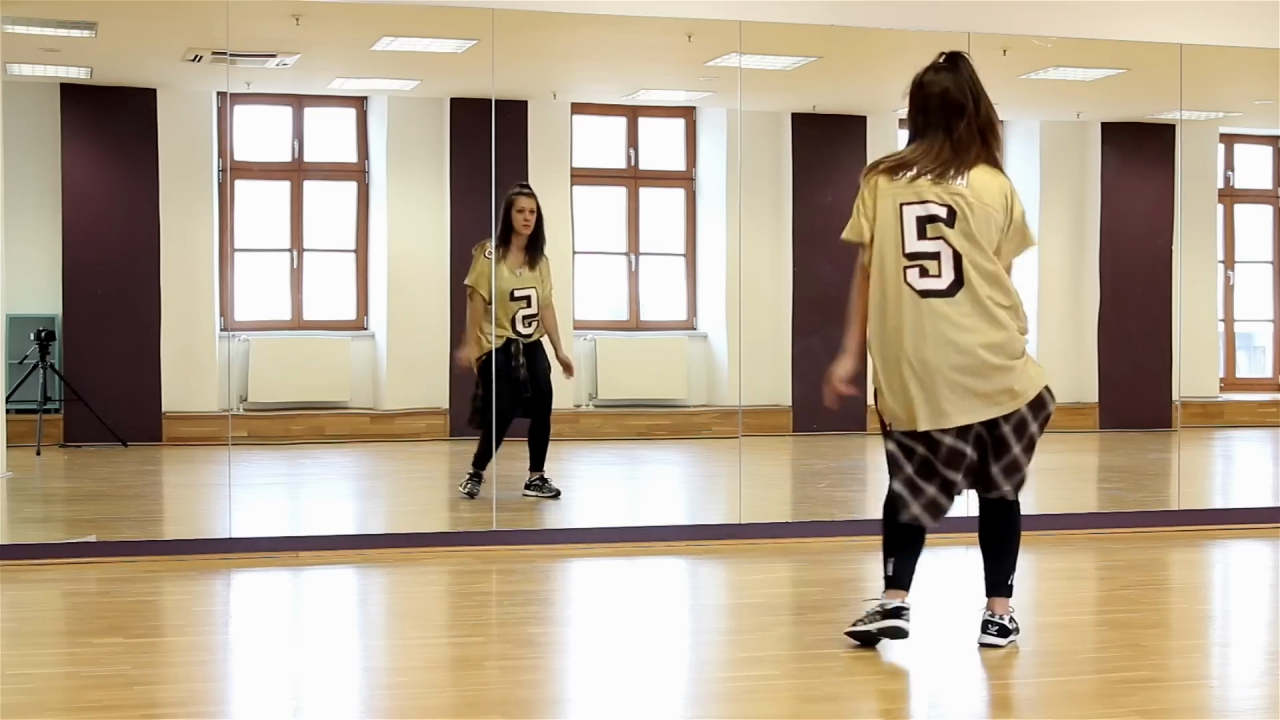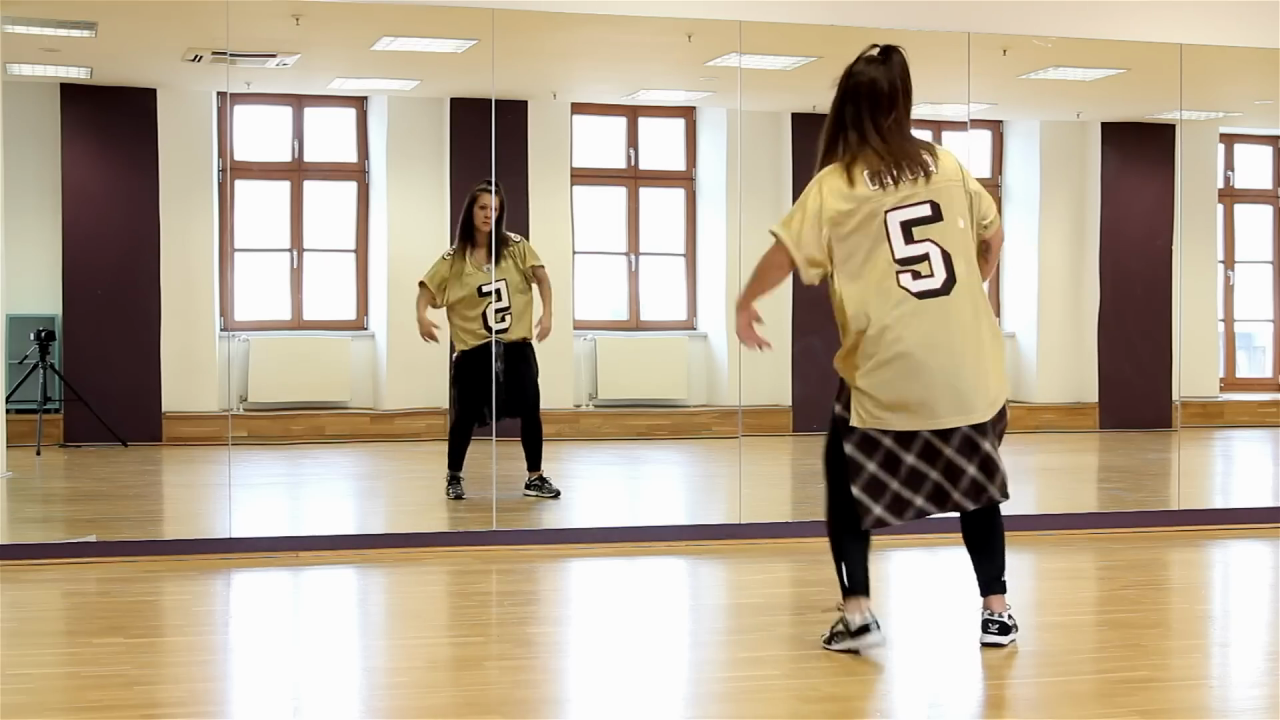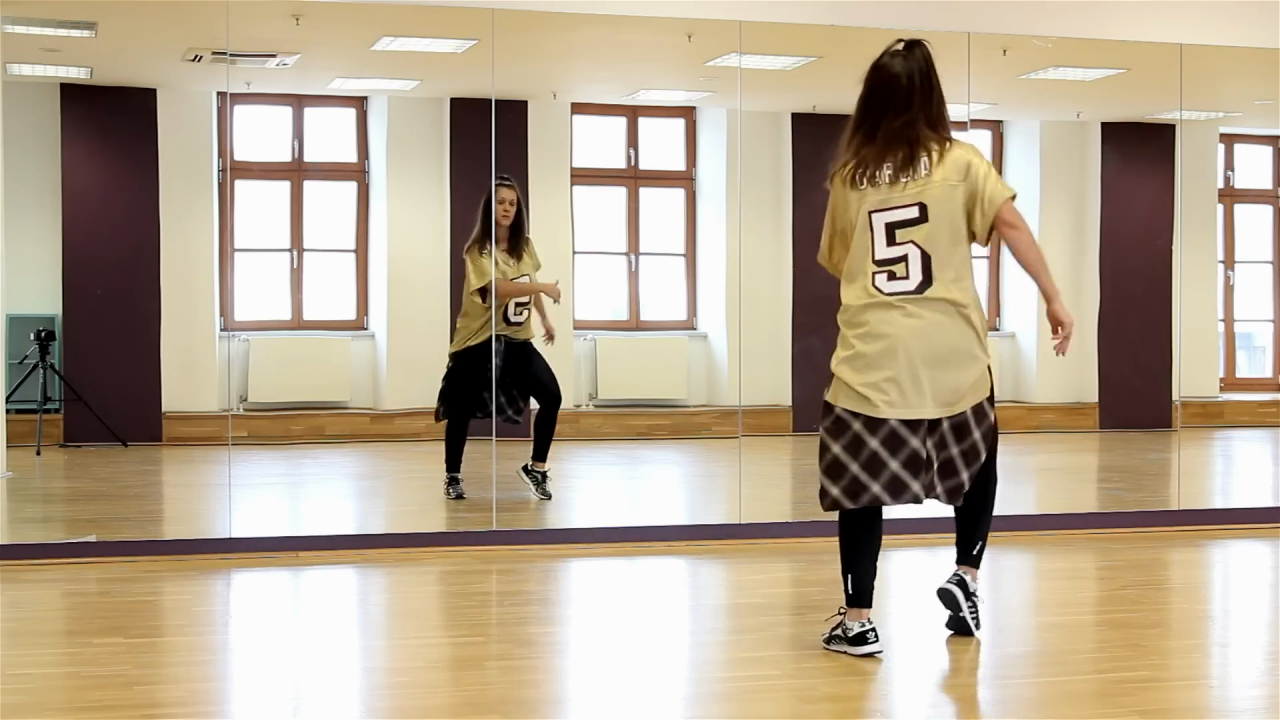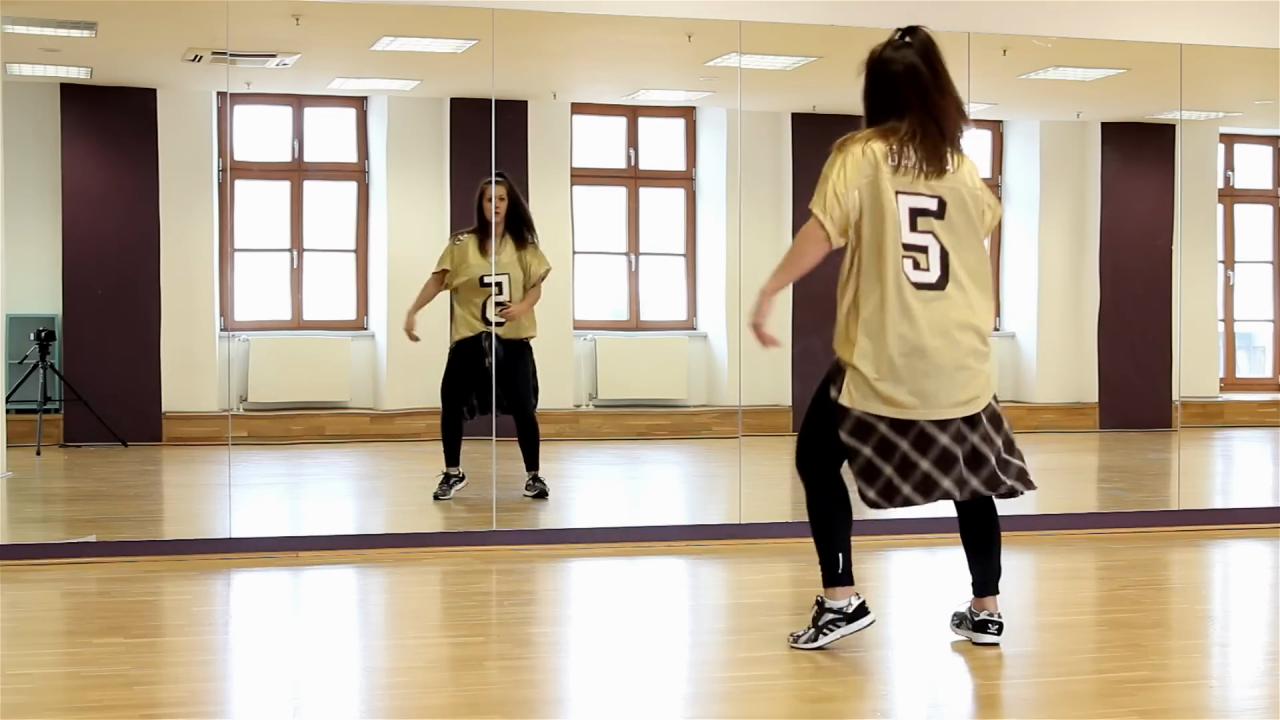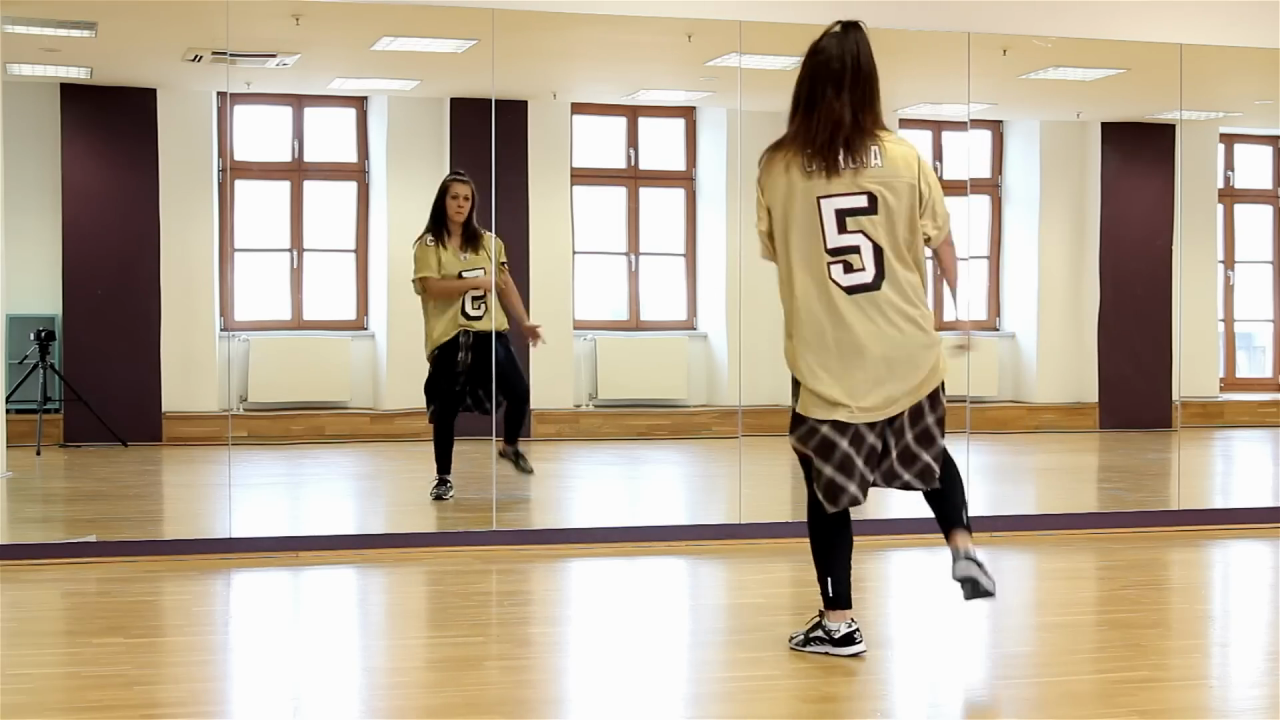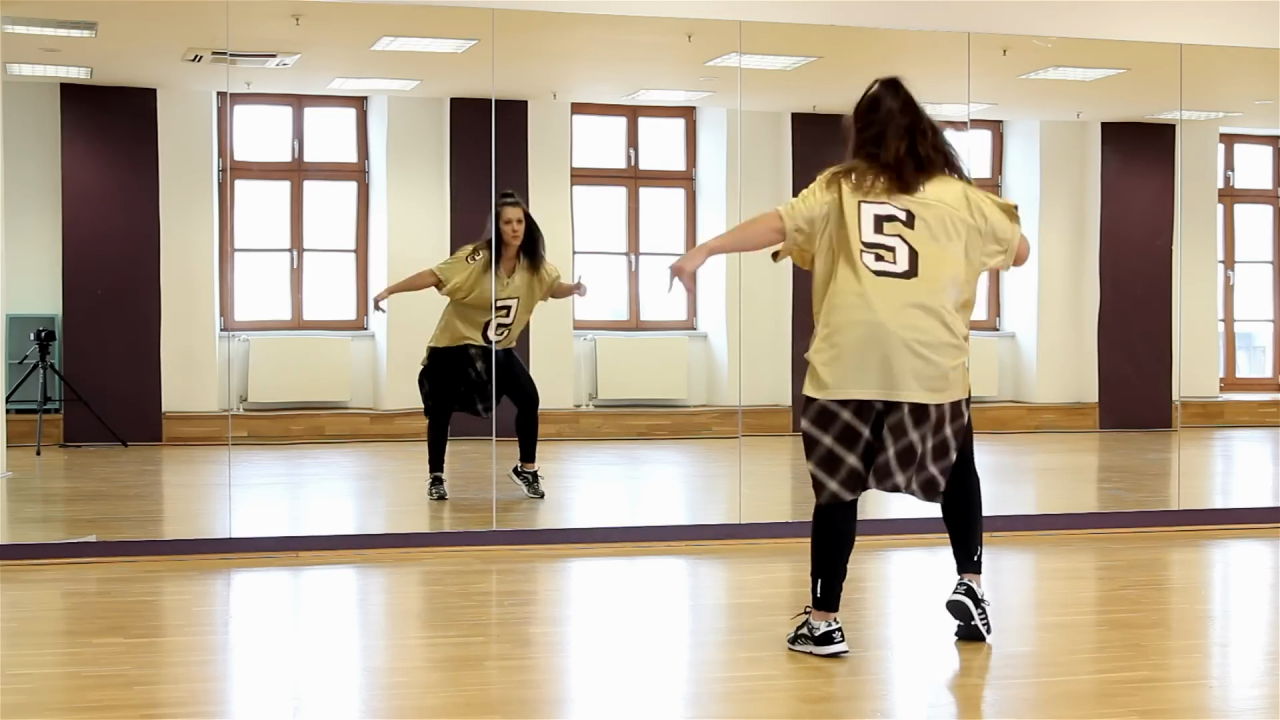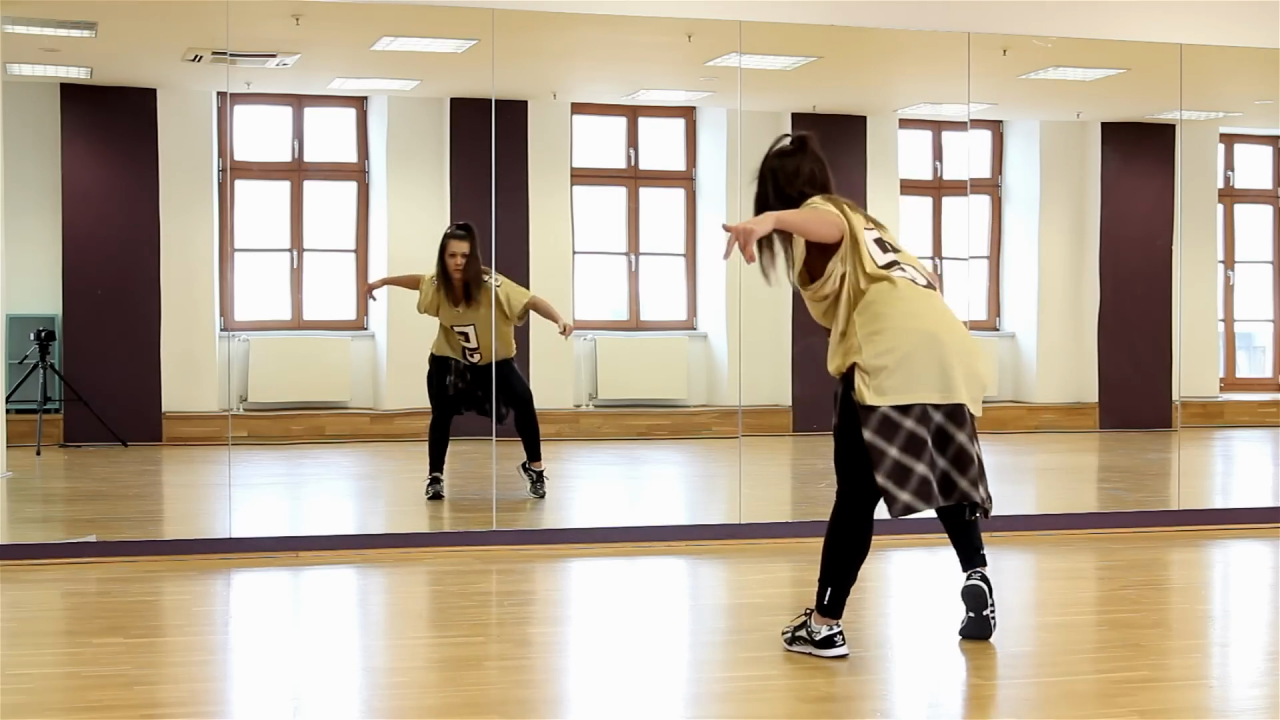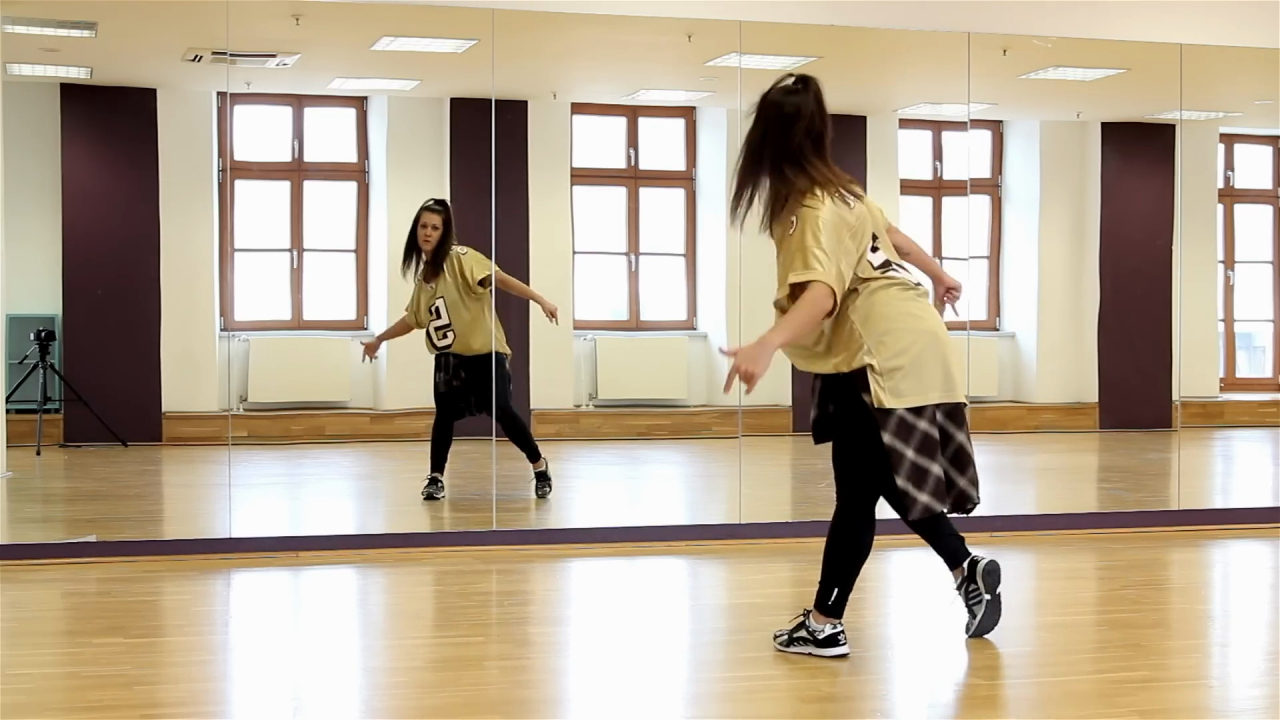
dt=0.5s
person 1, frame 1
left shoulder: (884, 176)
right shoulder: (995, 182)
left elbow: (866, 268)
right elbow: (1001, 267)
left wrist: (850, 352)
left hip: (908, 363)
right hip: (987, 362)
left knee: (913, 480)
right knee: (997, 485)
left ankle: (893, 599)
right ankle: (999, 611)
person 1, frame 2
left shoulder: (837, 181)
right shoulder: (944, 163)
left elbow: (787, 255)
right elbow: (992, 238)
left wrist: (746, 303)
left hip: (888, 367)
right hip: (966, 363)
left knee: (844, 482)
right knee: (975, 485)
left ankle: (856, 612)
right ankle: (996, 610)
person 1, frame 3
left shoulder: (848, 174)
right shoulder: (960, 162)
left elbow: (835, 262)
right elbow: (1010, 224)
right wrist: (1054, 301)
left hip: (870, 360)
right hip: (950, 357)
left knee: (854, 484)
right knee: (974, 464)
left ankle: (857, 618)
right ankle: (965, 574)
person 1, frame 4
left shoulder: (860, 153)
right shoulder: (963, 168)
left elbow: (823, 234)
left wrist: (767, 294)
left hip: (882, 358)
right hip: (958, 359)
left knee: (816, 460)
right knee: (973, 480)
left ankle: (839, 598)
right ankle: (986, 609)
person 1, frame 5
left shoulder: (782, 165)
right shoulder: (901, 156)
left elbow: (772, 249)
right elbow: (941, 240)
right wrist: (957, 296)
left hip: (827, 357)
right hip: (906, 350)
left knee: (829, 483)
right knee: (930, 450)
left ankle: (837, 621)
right ankle: (965, 550)
person 1, frame 6
left shoulder: (840, 184)
right shoulder: (954, 191)
left elbow: (777, 225)
right elbow: (1019, 250)
left wrist: (701, 250)
right wrist: (1005, 239)
left hip: (851, 352)
right hip: (930, 353)
left knee: (837, 486)
right knee: (958, 471)
left ankle: (823, 621)
right ankle: (969, 583)
person 1, frame 7
left shoulder: (813, 214)
right shoulder: (857, 217)
left elbow: (834, 231)
right elbow: (922, 276)
left wrist: (771, 221)
left hip: (892, 359)
right hip: (947, 350)
left knee: (857, 495)
right knee: (942, 478)
left ankle: (824, 624)
right ankle: (977, 575)
person 1, frame 8
left shoulder: (812, 211)
right shoulder: (837, 191)
left elbow: (822, 293)
right elbow: (891, 234)
left wrist: (766, 345)
left hip: (886, 357)
right hip: (915, 346)
left knee: (857, 495)
right knee: (901, 484)
left ankle: (824, 624)
right ankle: (968, 570)
person 2, frame 1
left shoulder: (538, 258)
right shoulder: (491, 252)
left elbow: (547, 304)
right elbow: (475, 297)
left wrist: (560, 352)
right wrist: (470, 342)
left hip: (531, 347)
right hip: (496, 347)
left knee: (541, 409)
right knee: (503, 412)
left ankle: (536, 478)
right ankle: (475, 473)
person 2, frame 2
left shoulder: (515, 246)
right shoulder: (455, 257)
left elbow: (541, 276)
right elbow: (427, 288)
left wrist: (547, 314)
right wrist: (421, 315)
left hip: (516, 345)
right hip: (474, 347)
left knee: (529, 408)
right knee: (464, 413)
left ankle: (535, 477)
right ankle: (454, 476)
person 2, frame 3
left shoulder: (523, 244)
right shoulder: (479, 247)
right elbow: (497, 289)
left wrist: (546, 319)
right wrist: (543, 290)
left hip: (518, 340)
right hip: (478, 341)
left knee: (551, 396)
right knee: (459, 409)
left ankle: (536, 469)
right ankle: (452, 477)
person 2, frame 4
left shoulder: (524, 244)
right shoulder: (463, 243)
left elbow: (536, 285)
right elbow: (439, 280)
left wrist: (523, 305)
right wrist: (412, 312)
left hip: (513, 340)
right hip: (471, 339)
left knee: (524, 408)
right knee: (452, 403)
left ankle: (533, 477)
right ankle: (453, 473)
person 2, frame 5
left shoulder: (485, 240)
right shoulder: (429, 244)
left elbow: (505, 282)
right elbow: (429, 287)
left wrist: (524, 322)
right wrist: (475, 282)
left hip: (491, 332)
right hip: (449, 337)
left knee: (519, 393)
right knee: (445, 409)
left ankle: (510, 445)
right ankle: (443, 479)
person 2, frame 6
left shoulder: (533, 262)
right shoulder: (476, 257)
left elbow: (552, 287)
right elbow: (433, 276)
left wrist: (573, 289)
right wrist: (388, 291)
left hip: (499, 348)
right hip: (456, 345)
left knee: (529, 399)
right knee: (441, 409)
left ankle: (527, 469)
right ankle: (436, 477)
person 2, frame 7
left shoulder: (489, 285)
right shoulder: (439, 283)
left elbow: (530, 301)
right elbow: (420, 282)
left wrist: (559, 320)
right wrist: (383, 281)
left hip: (494, 358)
right hip: (450, 357)
left knee: (522, 401)
right knee: (442, 412)
left ankle: (534, 468)
right ankle: (435, 477)
person 2, frame 8
left shoulder: (459, 258)
right shoulder: (423, 274)
left elbow: (500, 278)
right elbow: (413, 319)
left wrist: (541, 300)
right wrist: (379, 339)
left hip: (484, 351)
right hip: (448, 356)
left knee: (503, 411)
right knee: (444, 414)
left ankle: (539, 466)
right ankle: (436, 478)
